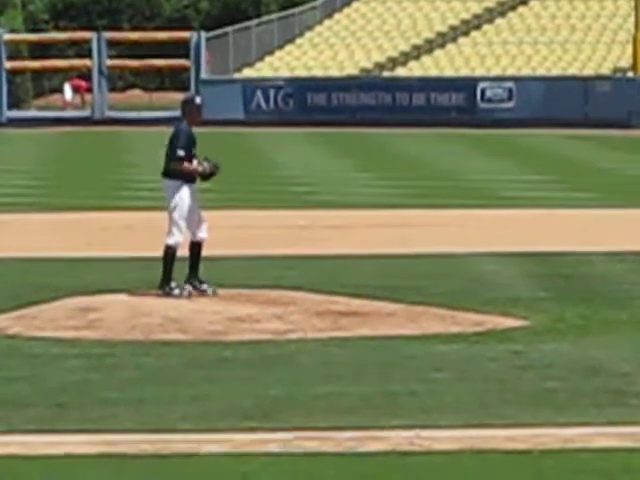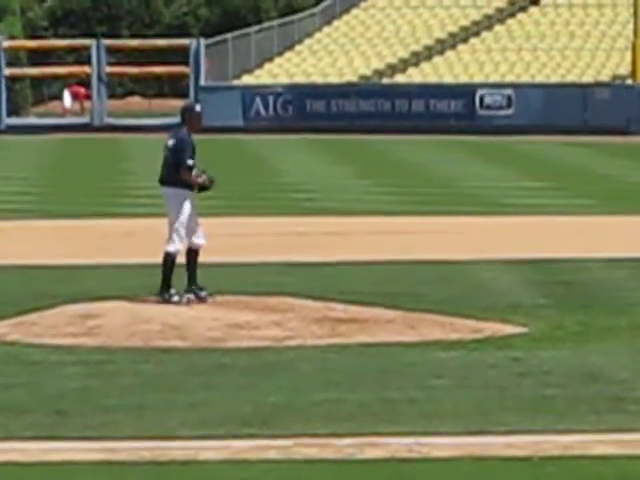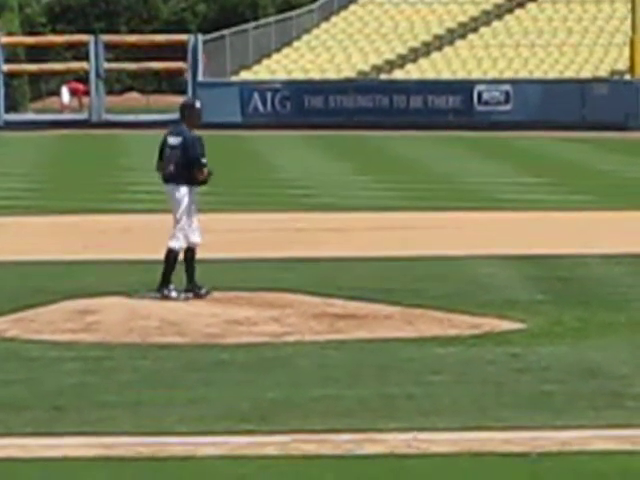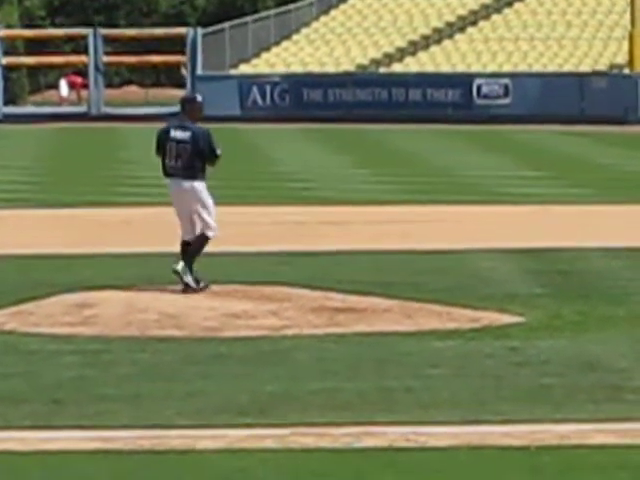
dt=0.2s
person 1, frame 1
left shoulder: (182, 130)
right shoulder: (184, 132)
right elbow: (176, 164)
left wrist: (196, 166)
right wrist: (197, 170)
left hip: (184, 186)
right hip: (179, 186)
left knee: (199, 231)
right knee: (176, 234)
left ankle: (193, 278)
right ankle: (166, 283)
person 1, frame 2
left shoulder: (174, 137)
right shoulder: (186, 141)
left elbow: (174, 169)
right elbow: (185, 175)
left wrist: (194, 179)
right wrist: (198, 182)
left hip: (173, 191)
right hip: (179, 193)
left knee: (196, 238)
right knee: (175, 241)
left ankle: (192, 285)
right ankle: (165, 290)
person 1, frame 3
left shoulder: (168, 136)
right shoulder: (193, 139)
left elbow: (159, 167)
right elbow: (200, 174)
right wrist: (205, 175)
left hip: (171, 188)
right hip: (185, 190)
left knee: (190, 237)
right knee: (179, 238)
left ankle: (191, 285)
right ankle: (164, 286)
person 1, frame 4
left shoulder: (166, 129)
right shoulder: (201, 132)
left elbow: (159, 153)
right elbow: (213, 161)
left hip: (173, 184)
right hip: (193, 184)
left knee: (188, 231)
right knee: (209, 227)
left ankle: (191, 278)
right ankle: (184, 265)
